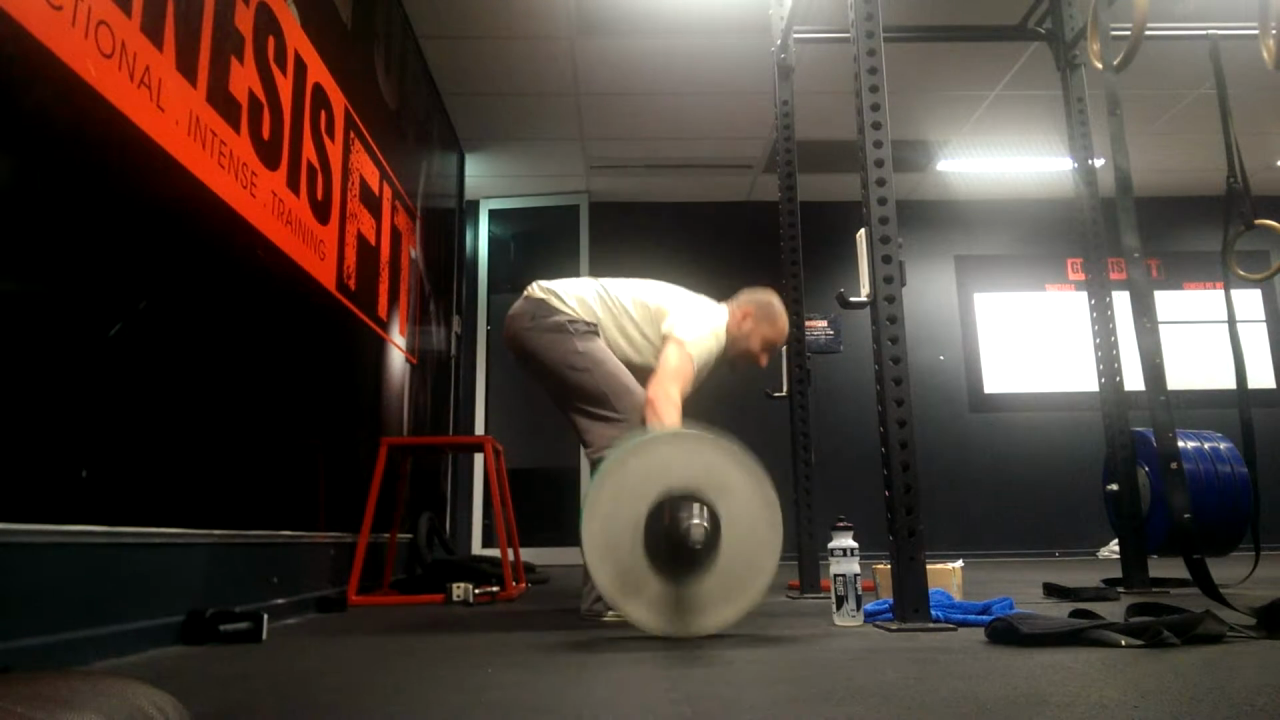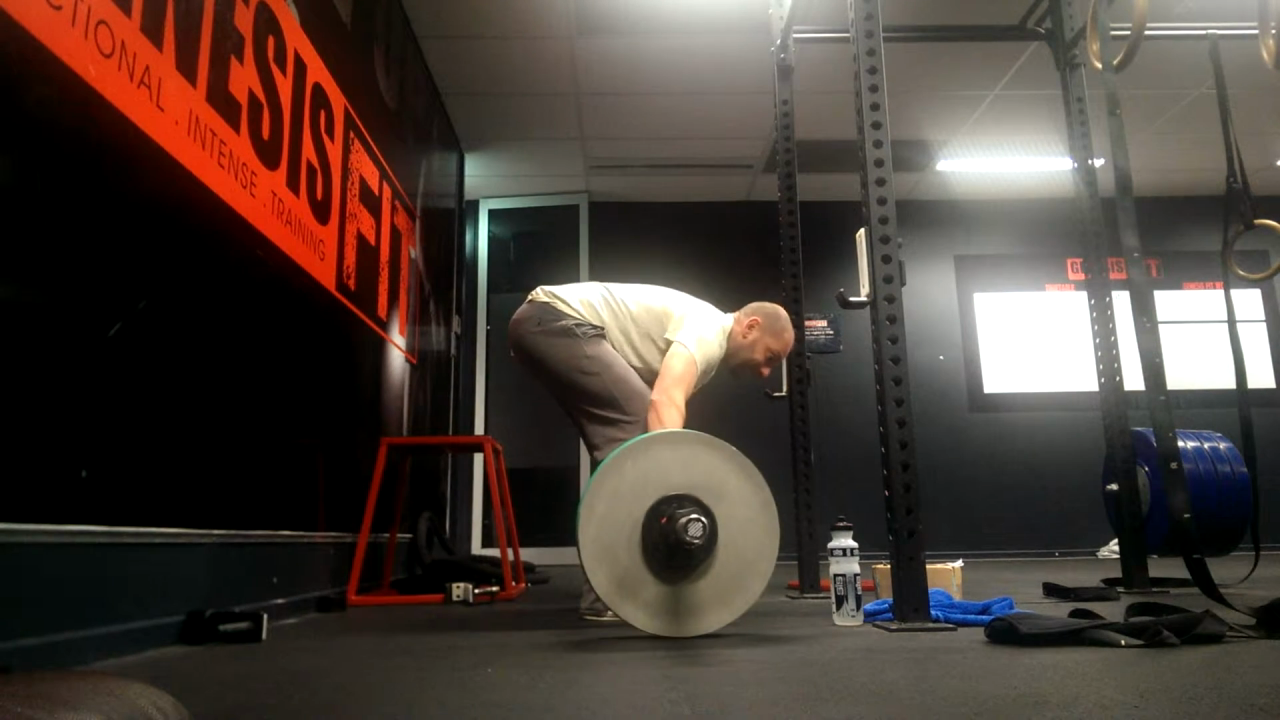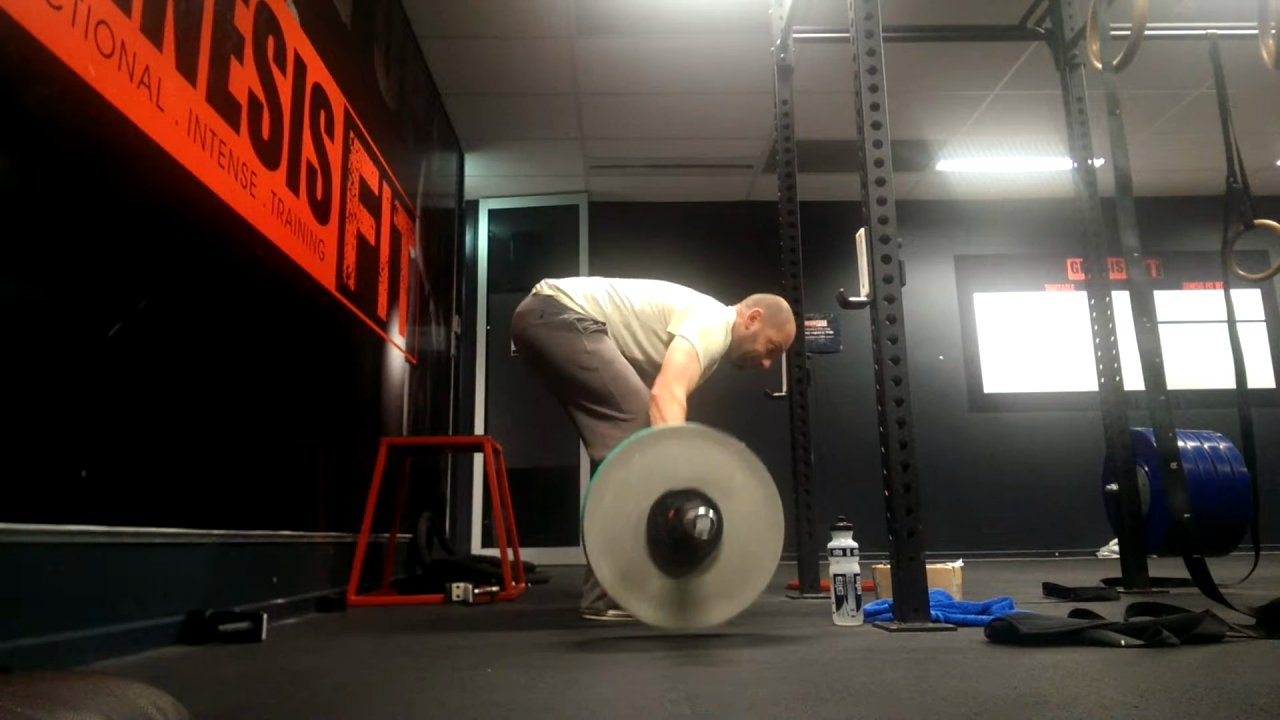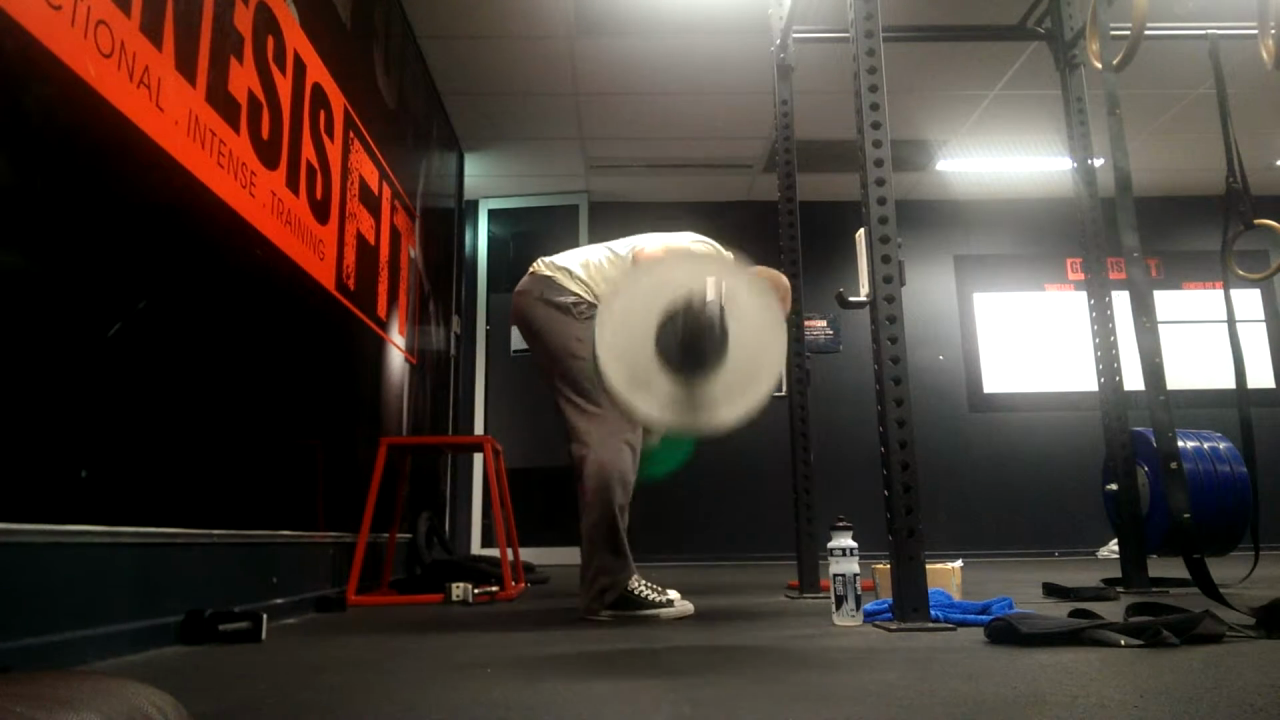
dt=0.4s
person 1, frame 1
left shoulder: (702, 338)
right shoulder: (708, 323)
right elbow: (661, 398)
left hip: (539, 320)
right hip: (547, 315)
left knee: (622, 433)
right knee: (630, 428)
person 1, frame 2
left shoulder: (706, 350)
right shoulder: (710, 329)
right elbow: (665, 401)
left hip: (540, 324)
right hip: (553, 319)
left knee: (626, 436)
right knee: (639, 429)
person 1, frame 3
left shoulder: (708, 342)
right shoulder: (713, 322)
right elbow: (666, 396)
left hip: (543, 319)
right hip: (556, 315)
left knee: (623, 436)
right knee: (634, 430)
person 1, frame 4
right shoulder: (713, 259)
right elbow: (648, 256)
left hip: (548, 297)
right hip: (554, 292)
left knee: (607, 429)
right knee: (608, 428)
left ankle: (604, 576)
right ankle: (611, 589)
